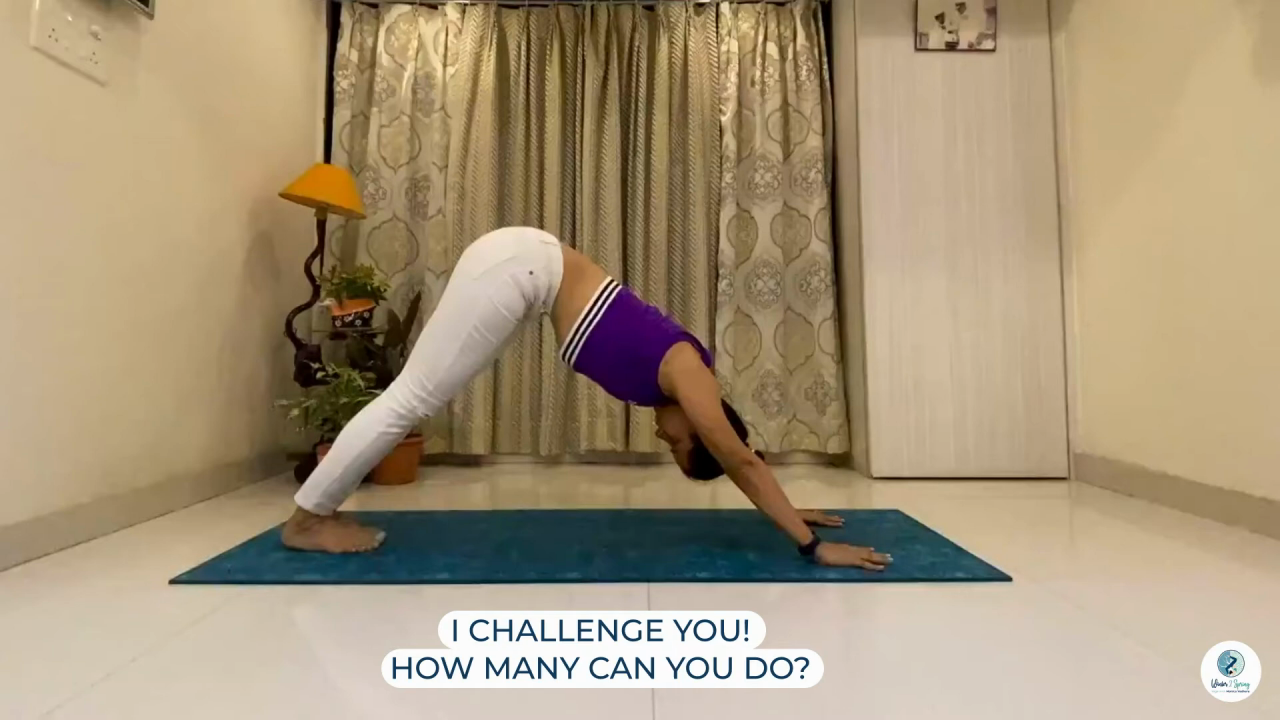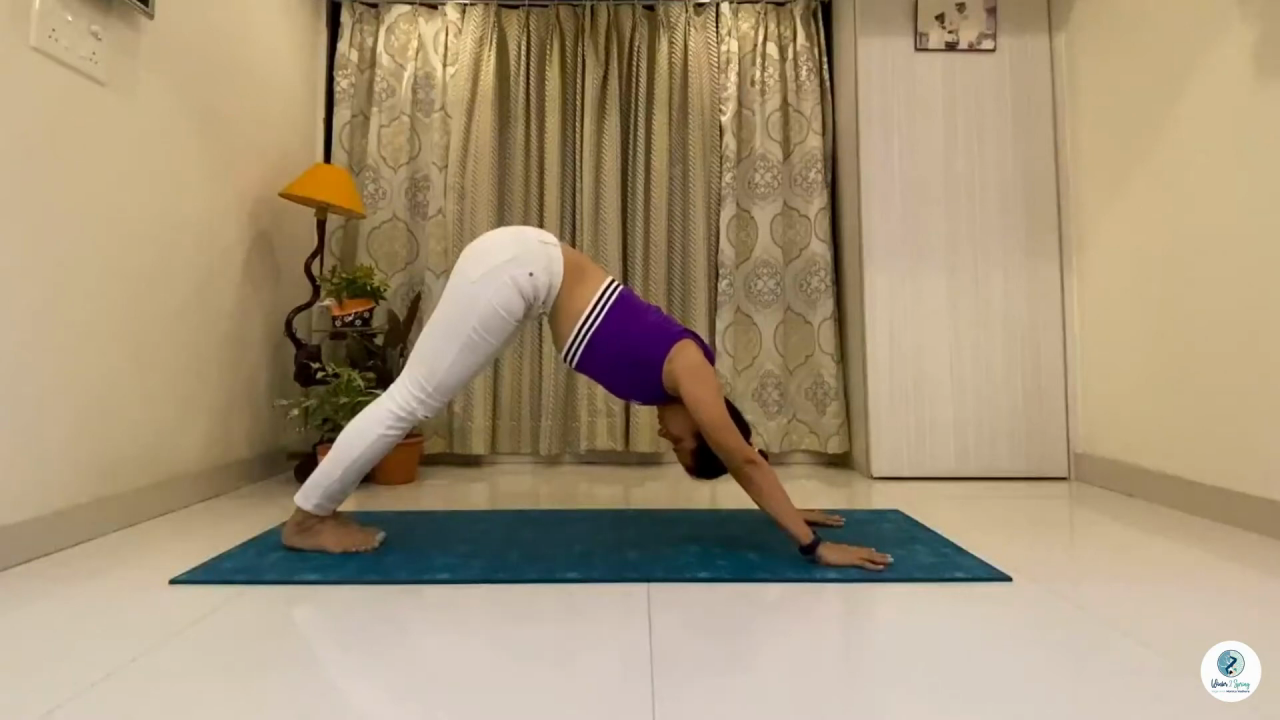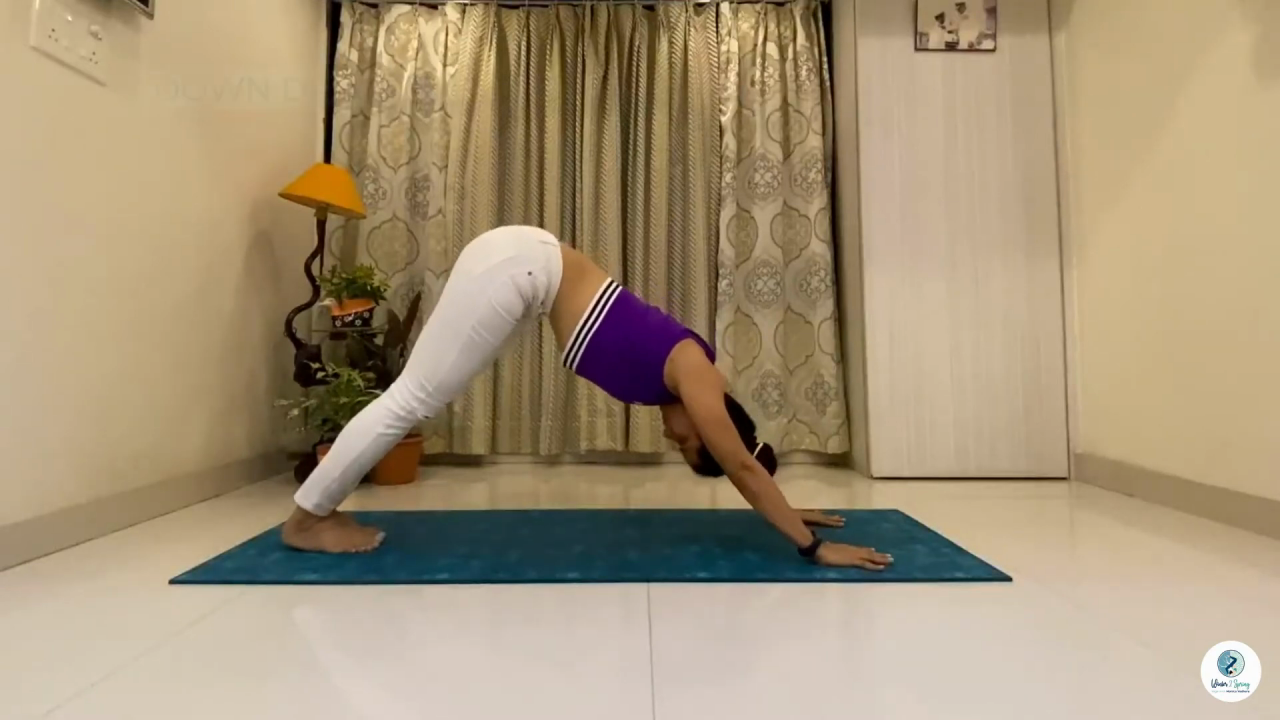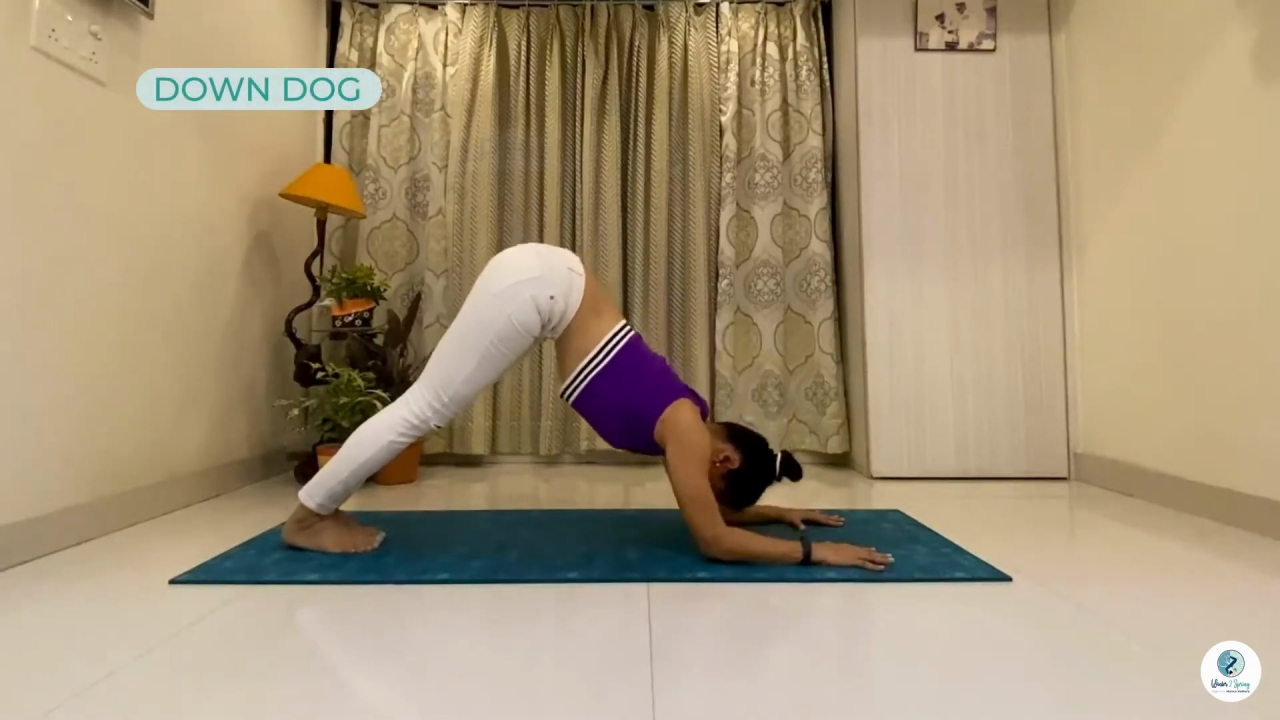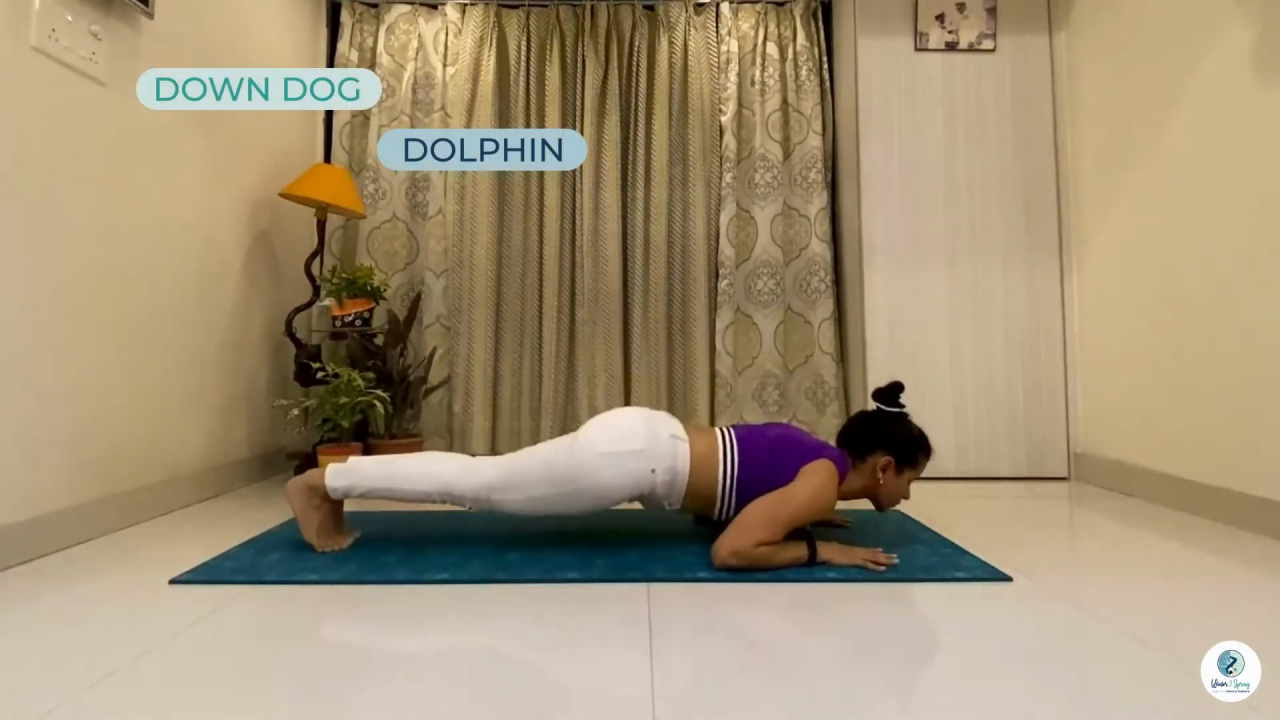
dt=1s
person 1, frame 1
left shoulder: (681, 371)
right shoulder: (684, 374)
left elbow: (739, 460)
right elbow: (742, 459)
left wrist: (787, 512)
right wrist: (812, 544)
left hip: (523, 262)
right hip: (519, 265)
left knee: (414, 397)
right knee: (413, 397)
left ankle: (322, 507)
right ankle: (307, 517)
person 1, frame 2
left shoulder: (685, 370)
right shoulder: (687, 372)
left elbow: (742, 459)
right elbow: (744, 459)
left wrist: (788, 512)
right wrist: (813, 545)
left hip: (524, 263)
right hip: (517, 267)
left knee: (413, 399)
right knee: (412, 400)
left ankle: (321, 506)
right ankle: (306, 519)
person 1, frame 3
left shoulder: (686, 369)
right shoulder: (691, 373)
left elbow: (742, 467)
right elbow: (741, 466)
left wrist: (781, 511)
right wrist: (814, 547)
left hip: (525, 263)
right hip: (517, 267)
left knee: (413, 399)
right knee: (412, 400)
left ankle: (322, 506)
right ankle: (306, 518)
person 1, frame 4
left shoulder: (681, 422)
right shoulder: (685, 429)
left elbow: (703, 503)
right elbow: (713, 538)
left wrist: (775, 512)
right wrist: (811, 552)
left hip: (546, 276)
right hip: (537, 283)
left knee: (426, 407)
right knee: (427, 407)
left ankle: (324, 505)
right ankle: (309, 515)
person 1, frame 5
left shoulder: (810, 456)
right shoulder: (824, 484)
left elbow: (732, 509)
right elbow: (732, 551)
left wrist: (799, 520)
right wrist: (819, 549)
left hip: (644, 434)
right hip: (637, 454)
left knee: (480, 478)
right knee: (478, 484)
left ankle: (334, 483)
right ankle: (323, 483)
